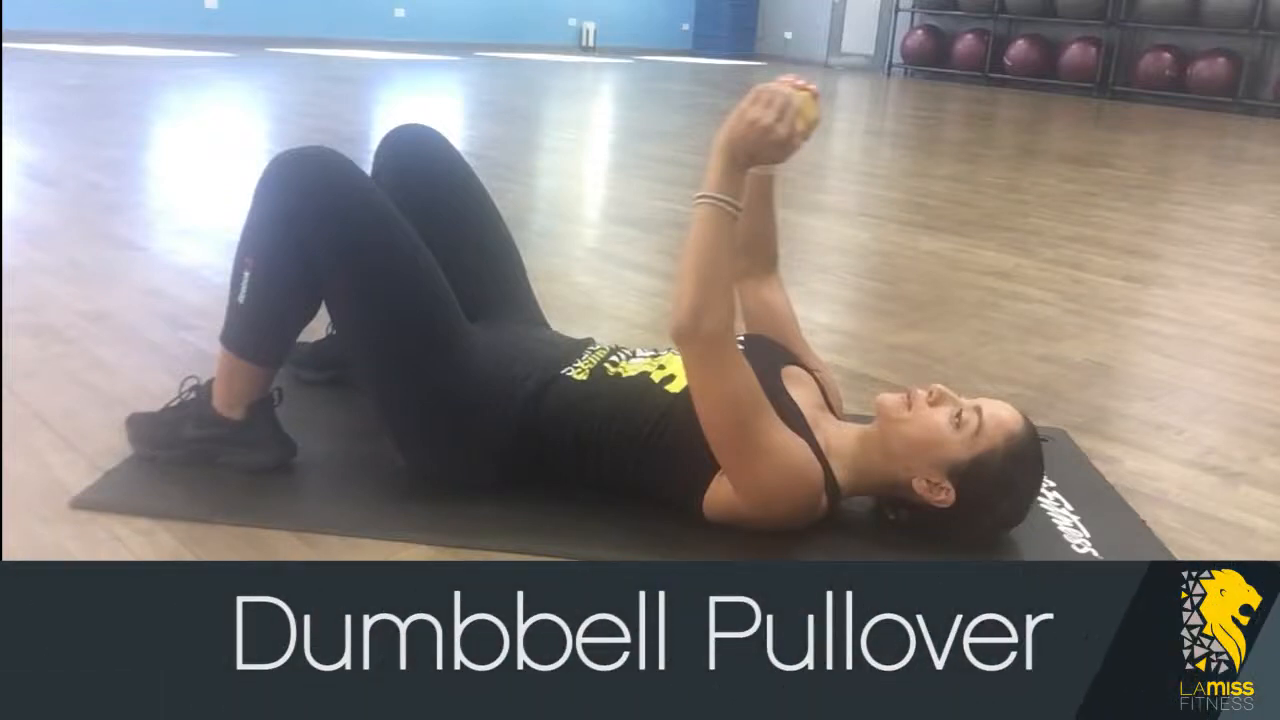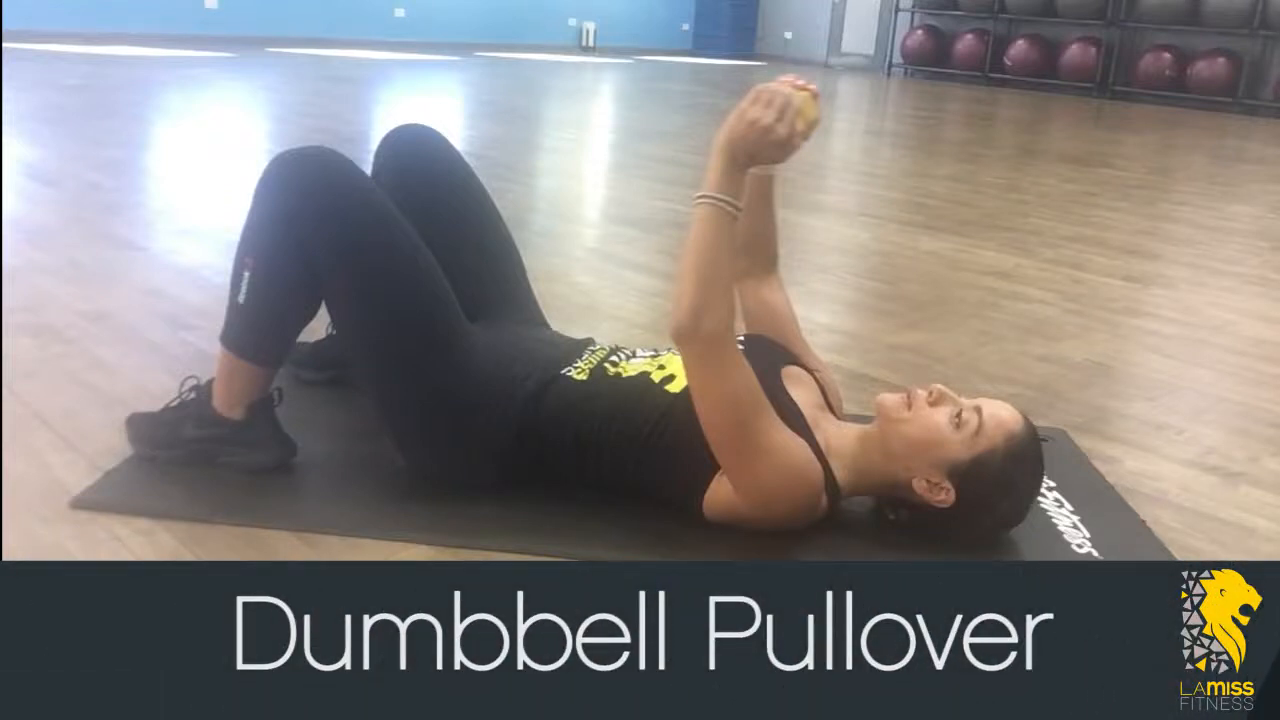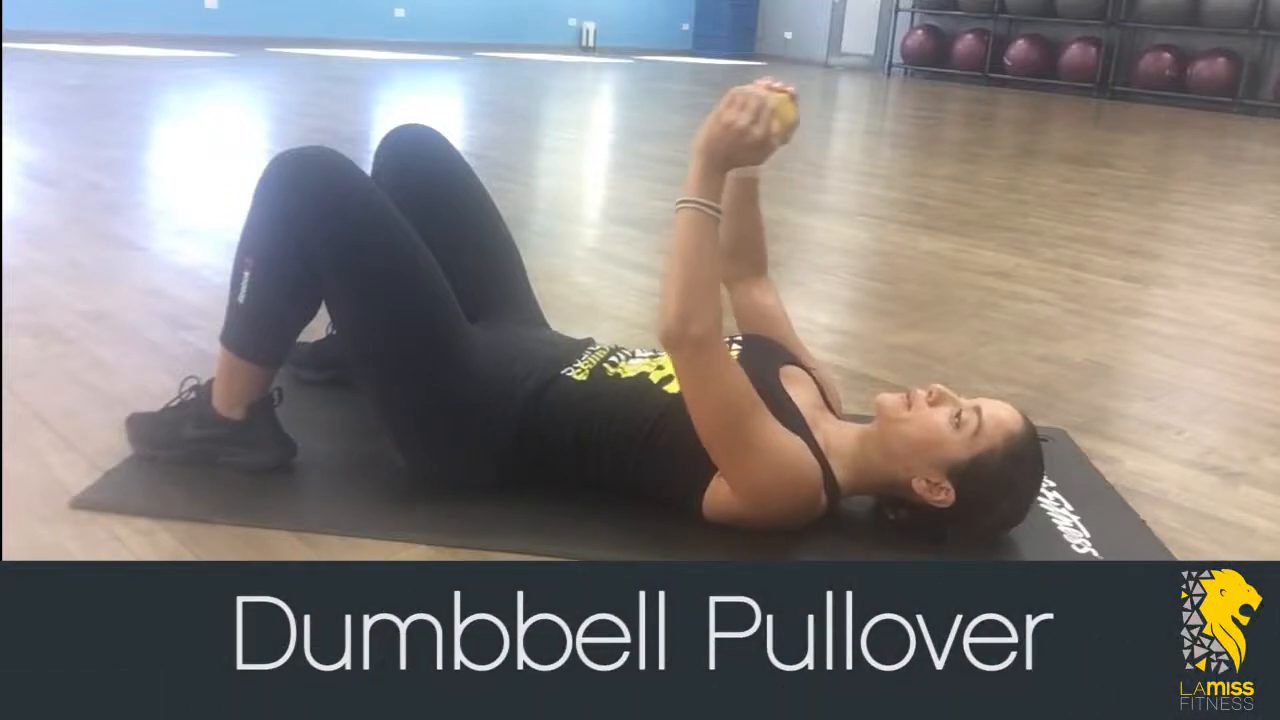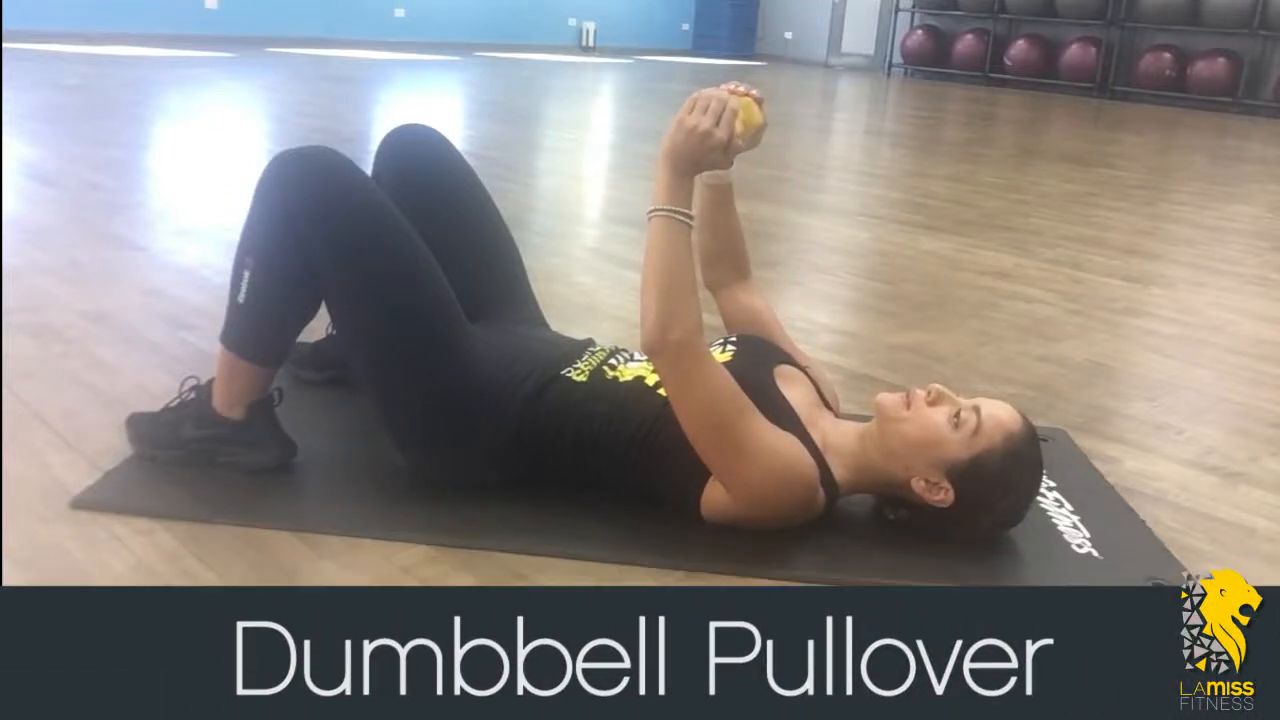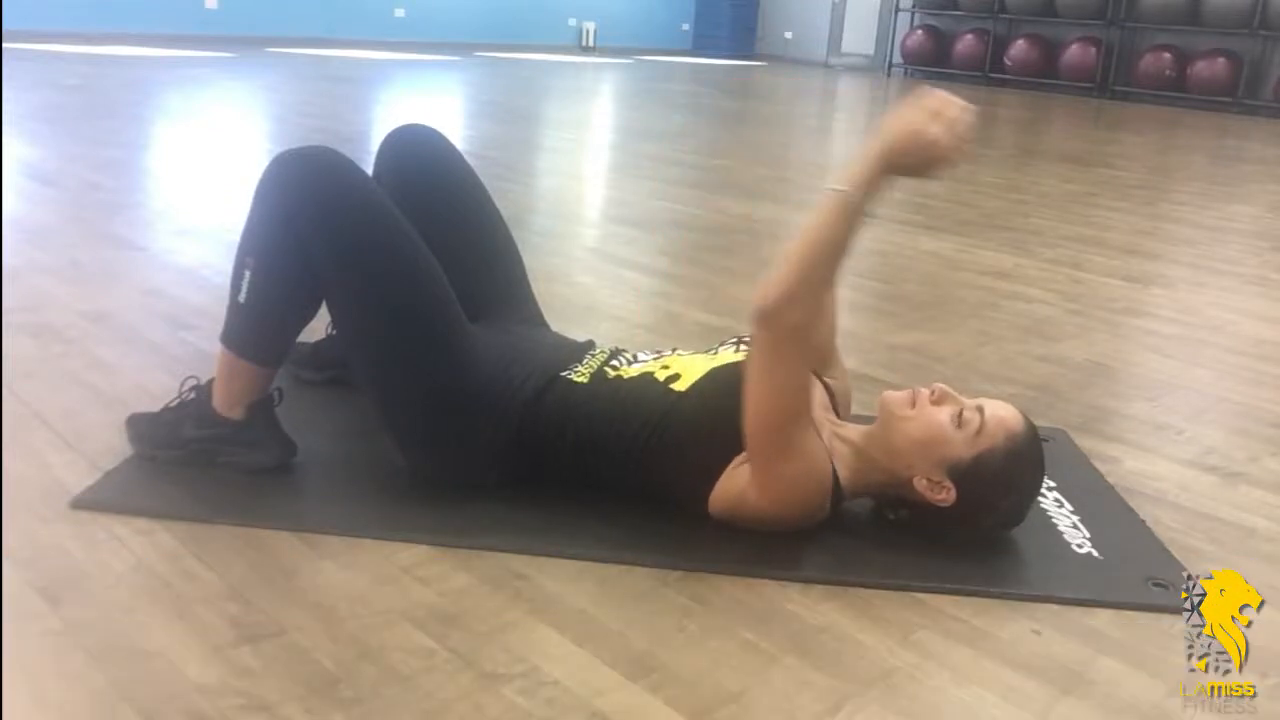
dt=0.5s
person 1, frame 1
left shoulder: (790, 484)
right shoulder: (815, 396)
left elbow: (697, 329)
right elbow: (755, 281)
left wrist: (728, 164)
right wrist: (760, 166)
left hip: (474, 415)
right hip: (529, 356)
left knee: (307, 181)
right knee: (410, 149)
left ankle: (227, 416)
right ankle: (349, 342)
person 1, frame 2
left shoulder: (790, 482)
right shoulder: (816, 398)
left elbow: (697, 329)
right elbow: (756, 278)
left wrist: (729, 165)
right wrist: (759, 165)
left hip: (475, 415)
right hip: (527, 353)
left knee: (306, 179)
right knee: (410, 148)
left ankle: (228, 415)
right ankle: (356, 341)
person 1, frame 3
left shoulder: (789, 483)
right shoulder: (814, 395)
left elbow: (686, 334)
right elbow: (745, 279)
left wrist: (709, 168)
right wrist: (747, 167)
left hip: (473, 413)
right hip: (528, 355)
left knee: (307, 179)
right knee: (410, 149)
left ankle: (227, 416)
right ankle: (354, 344)
person 1, frame 4
left shoulder: (786, 482)
right shoulder: (812, 395)
left elbow: (668, 342)
right elbow: (729, 283)
left wrist: (677, 172)
right wrist: (717, 170)
left hip: (473, 413)
right hip: (528, 355)
left knee: (307, 179)
right knee: (410, 147)
left ankle: (228, 415)
right ankle: (351, 343)
person 1, frame 5
left shoulder: (793, 487)
right shoulder: (837, 417)
left elbow: (780, 308)
right elbow: (805, 307)
left wrist: (880, 165)
right wrist: (891, 169)
left hip: (473, 416)
right hip: (530, 358)
left knee: (309, 180)
right knee: (411, 148)
left ankle: (228, 415)
right ankle: (350, 344)
